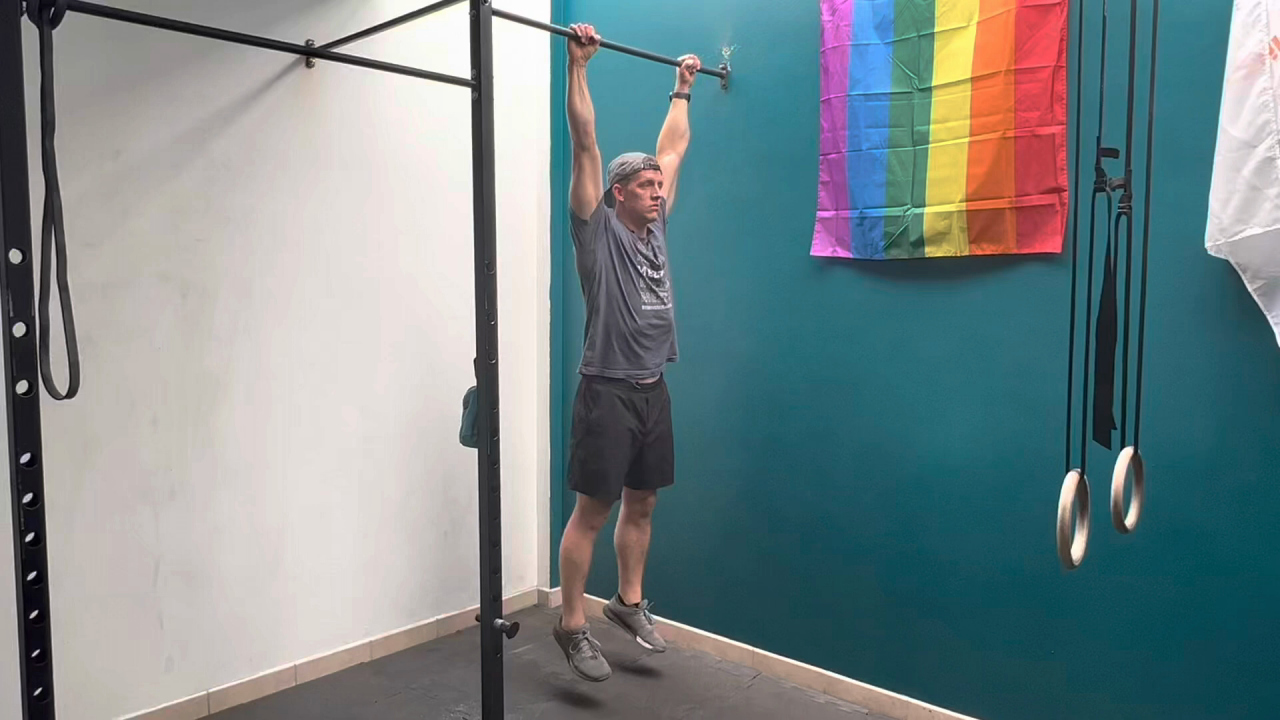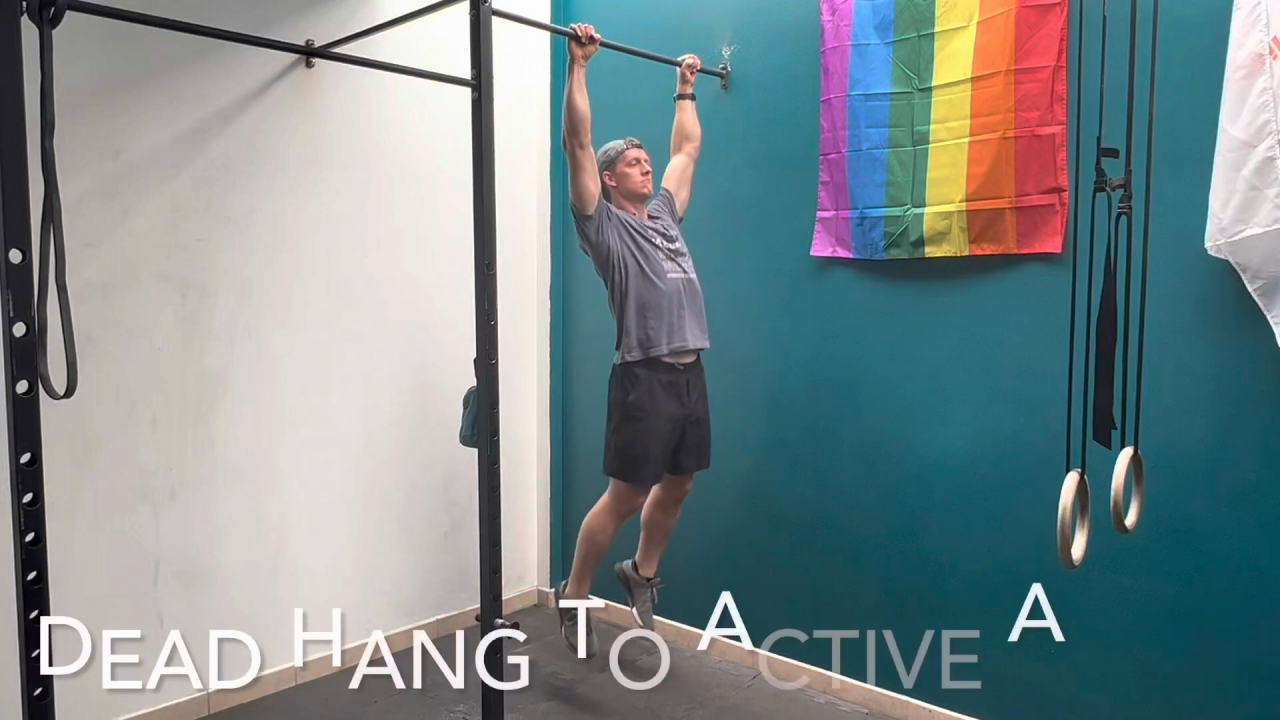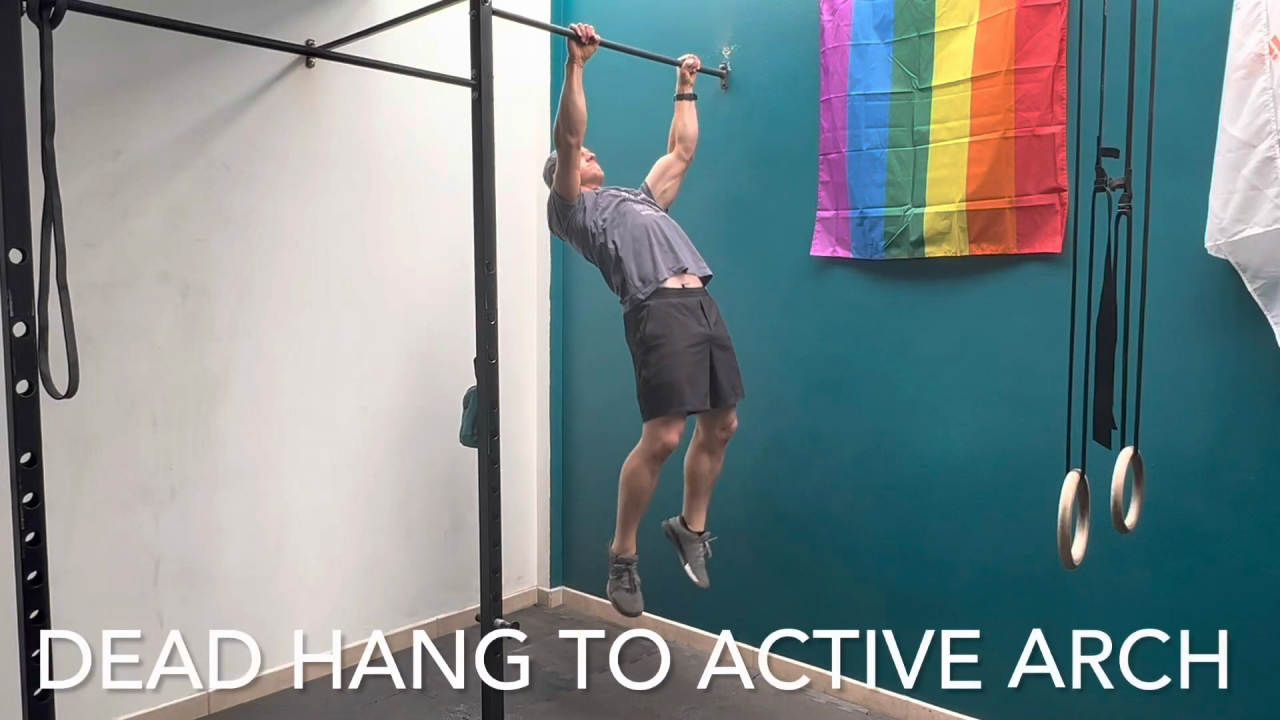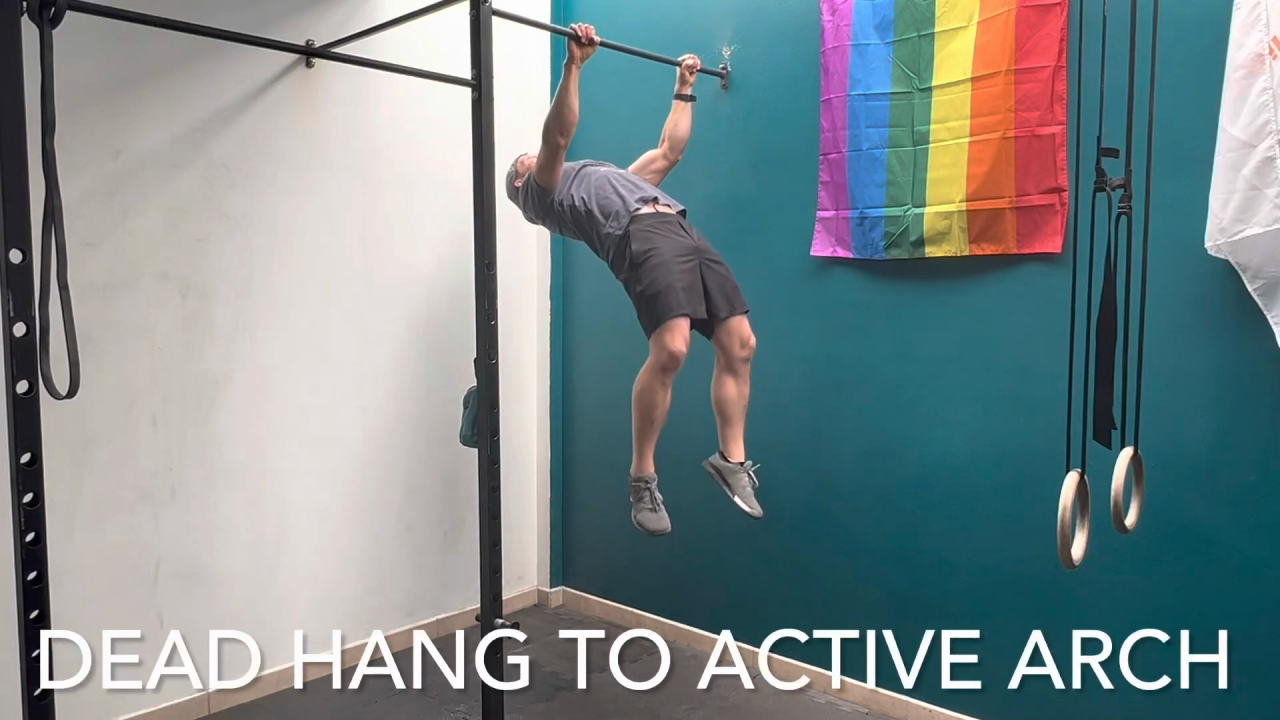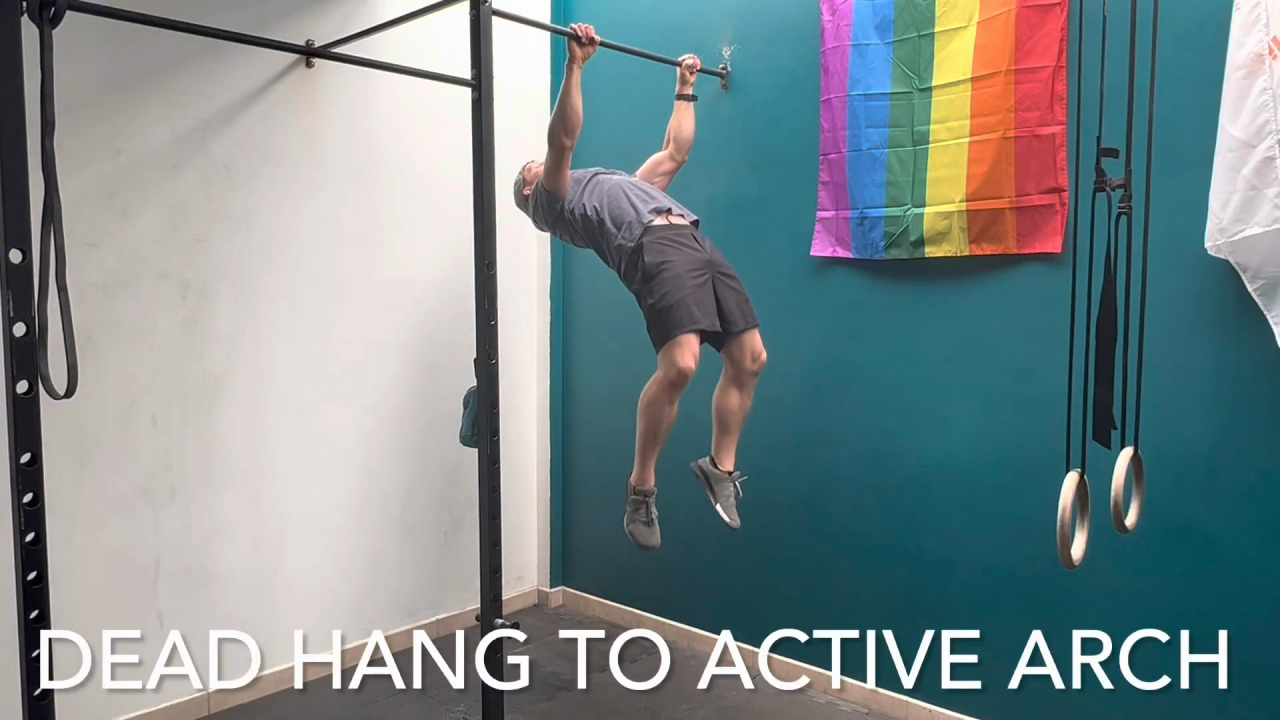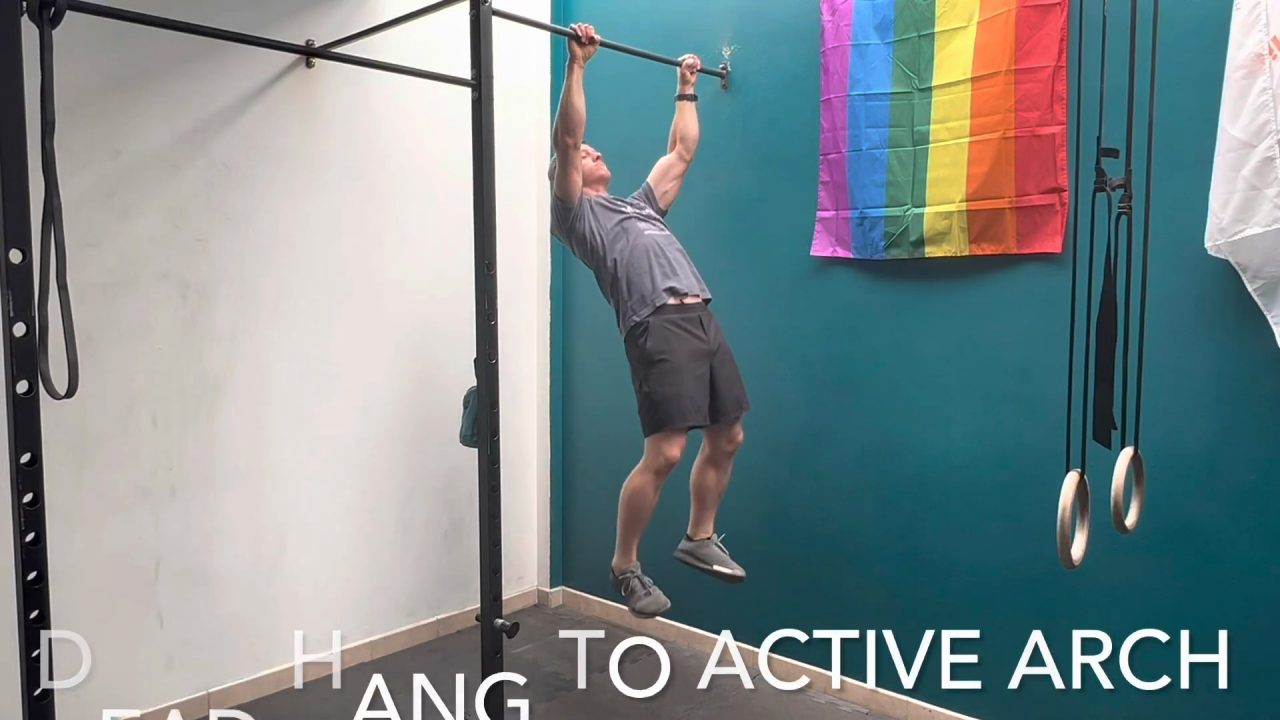
dt=0.5s
person 1, frame 1
left shoulder: (654, 224)
right shoulder: (596, 228)
left elbow: (673, 147)
right elbow: (585, 145)
left wrist: (681, 87)
right wrist: (579, 65)
left hip: (652, 391)
right hip: (606, 393)
left knee: (640, 506)
right knee: (592, 511)
left ankle: (630, 604)
right ankle: (572, 627)
person 1, frame 2
left shoulder: (664, 212)
right shoulder: (602, 223)
left elbow: (687, 146)
right elbow: (578, 144)
left wrist: (685, 88)
right wrist: (578, 63)
left hip: (690, 374)
right hip: (645, 377)
left knee: (676, 487)
right knee: (624, 497)
left ankle: (641, 574)
right ankle: (574, 594)
person 1, frame 3
left shoulder: (637, 198)
right shoulder: (569, 210)
left elbow: (681, 152)
right elbow: (568, 138)
left wrist: (684, 89)
right wrist: (575, 63)
left hip: (704, 305)
right hip: (659, 311)
left knee: (721, 427)
right knee: (663, 437)
left ankle: (691, 525)
right ankle: (622, 555)
person 1, frame 4
left shoulder: (602, 176)
right shoulder: (543, 196)
left elbow: (668, 152)
right elbow: (558, 136)
left wrist: (684, 88)
right wrist: (573, 63)
left hip: (685, 233)
right hip: (642, 237)
left knee: (739, 346)
right knee: (670, 350)
left ankle: (732, 460)
right ankle: (642, 477)
person 1, frame 5
left shoulder: (617, 182)
right shoulder: (552, 203)
left elbow: (674, 153)
right elbow: (563, 139)
left wrist: (684, 87)
right wrist: (575, 64)
left hip: (697, 244)
right hip: (655, 250)
left knee: (749, 359)
right knee: (679, 365)
left ankle: (720, 468)
right ankle: (640, 486)
person 1, frame 6
left shoulder: (639, 204)
right shoulder: (574, 213)
left elbow: (681, 152)
right elbow: (566, 138)
left wrist: (686, 88)
right wrist: (576, 63)
left hip: (703, 320)
right hip: (659, 328)
left knee: (727, 439)
right knee: (665, 454)
left ankle: (700, 538)
right ankle: (625, 567)
